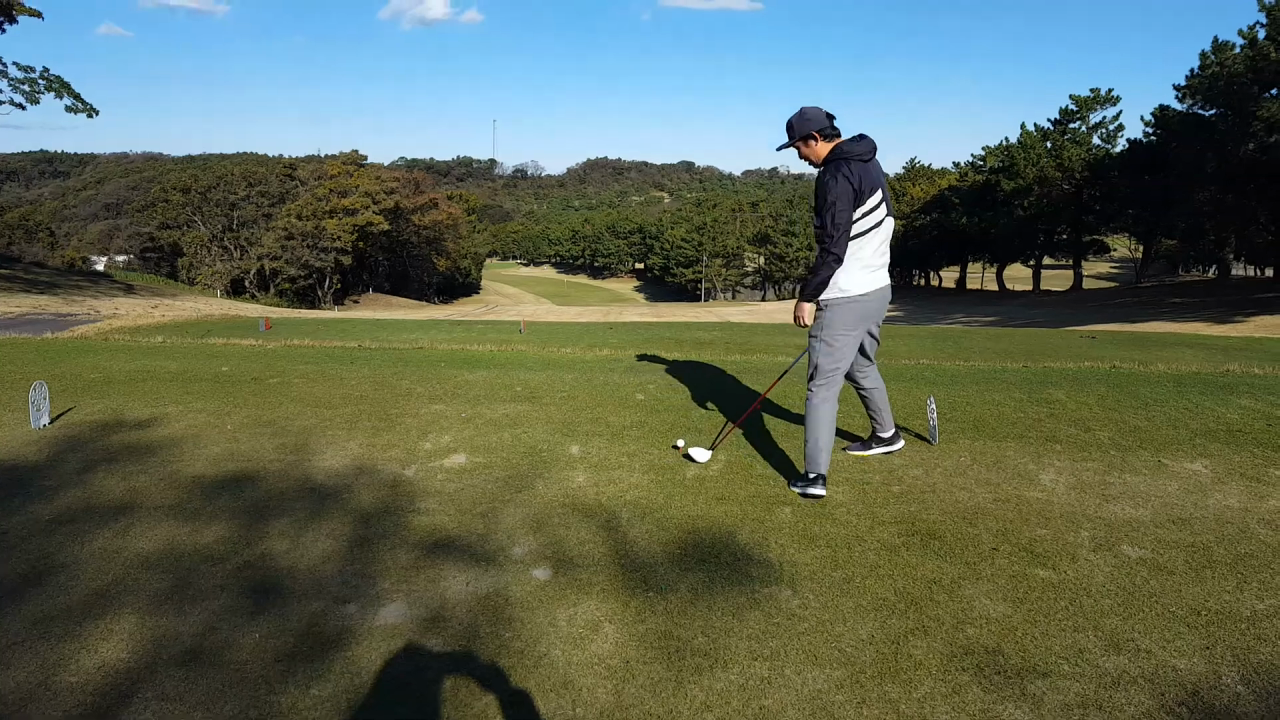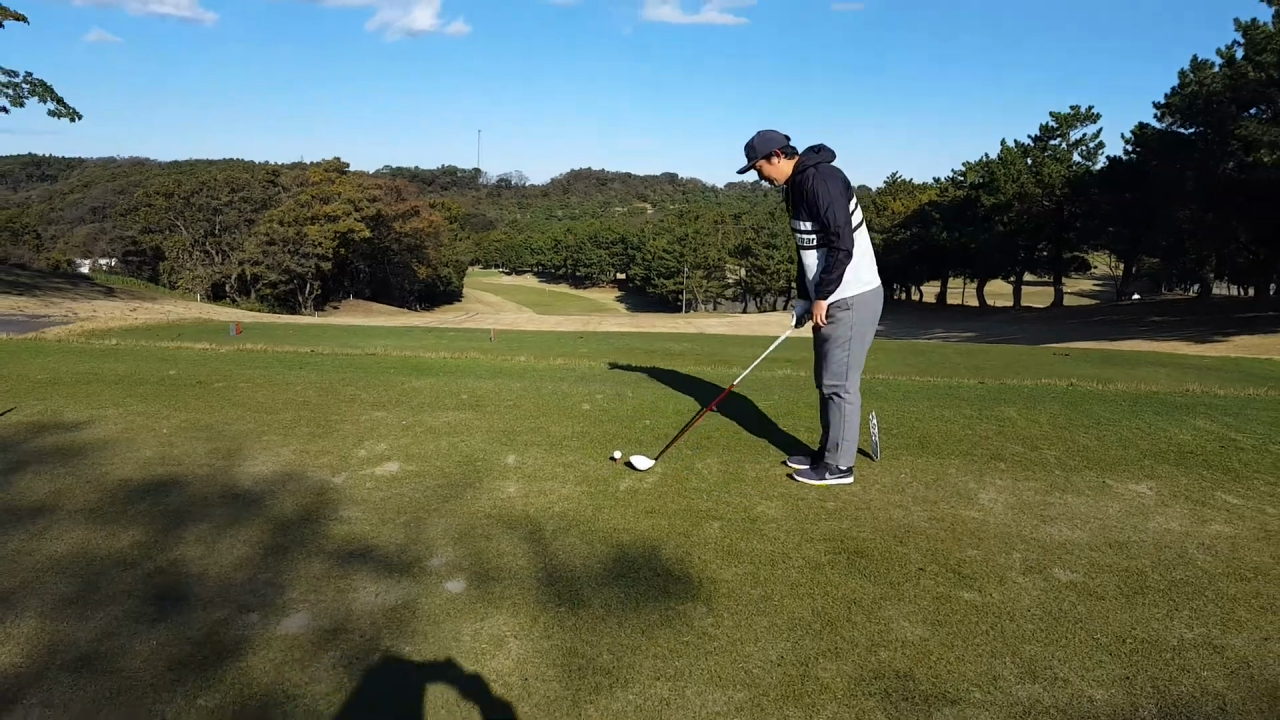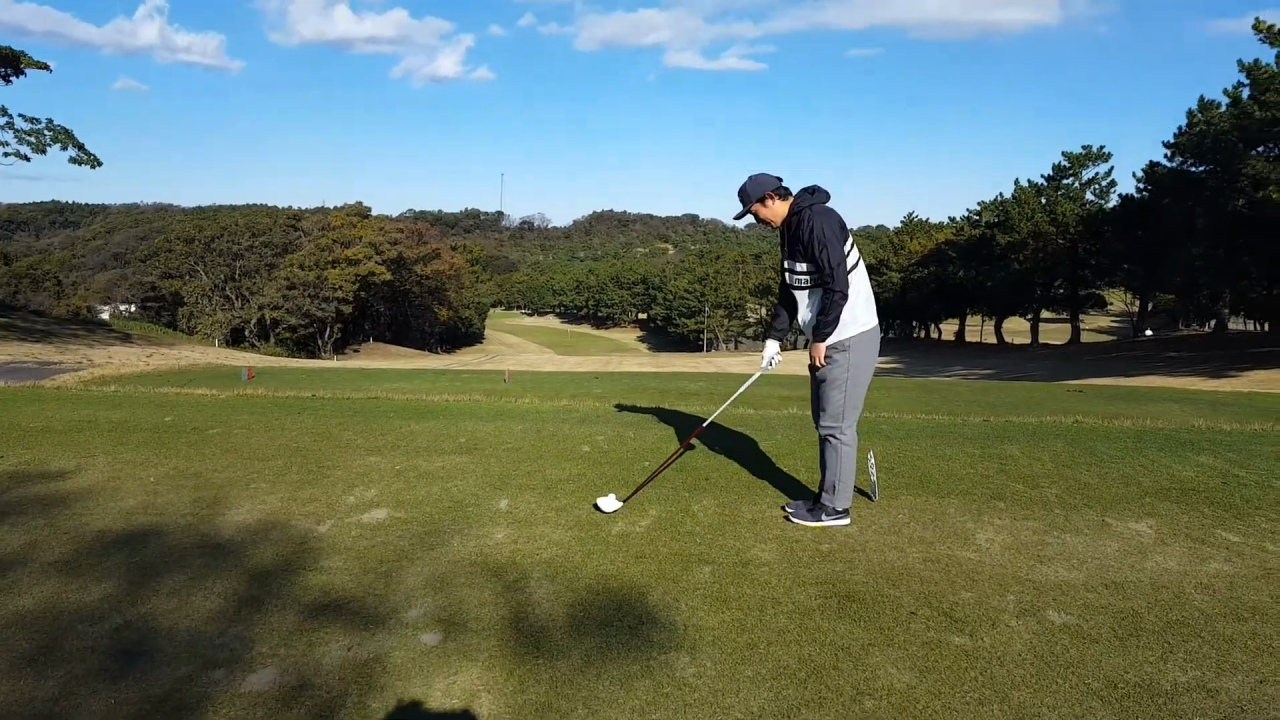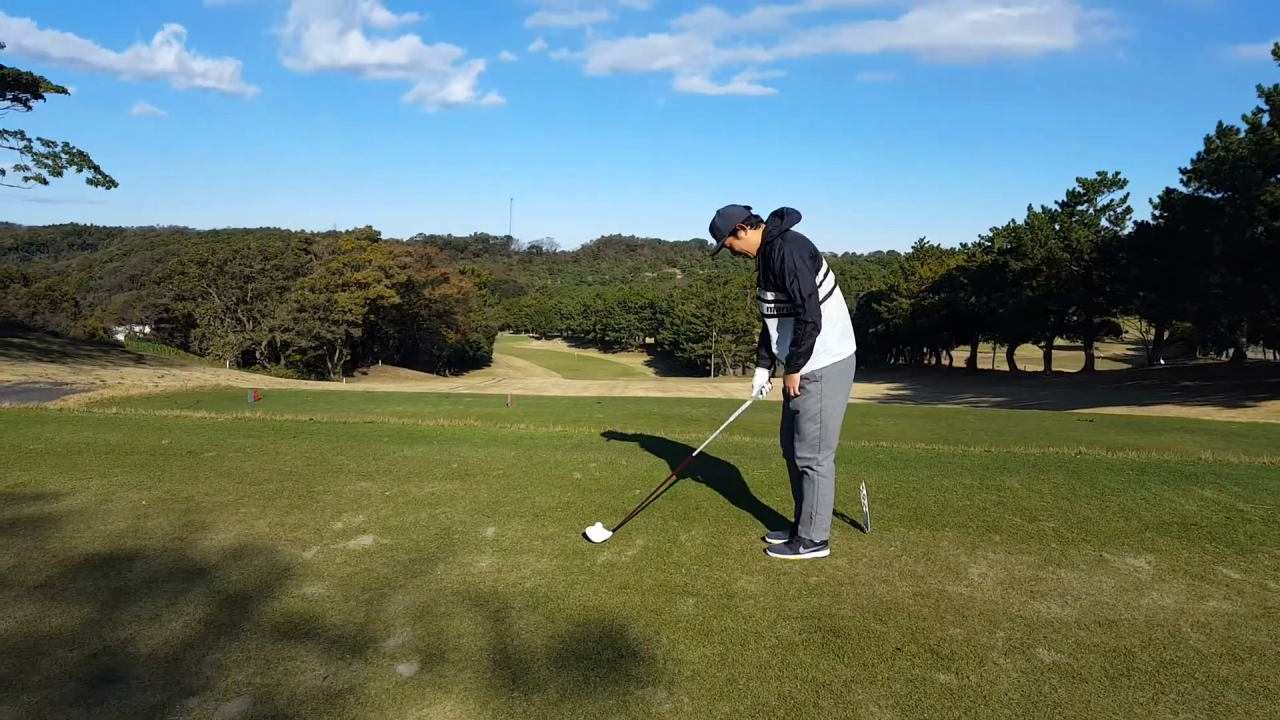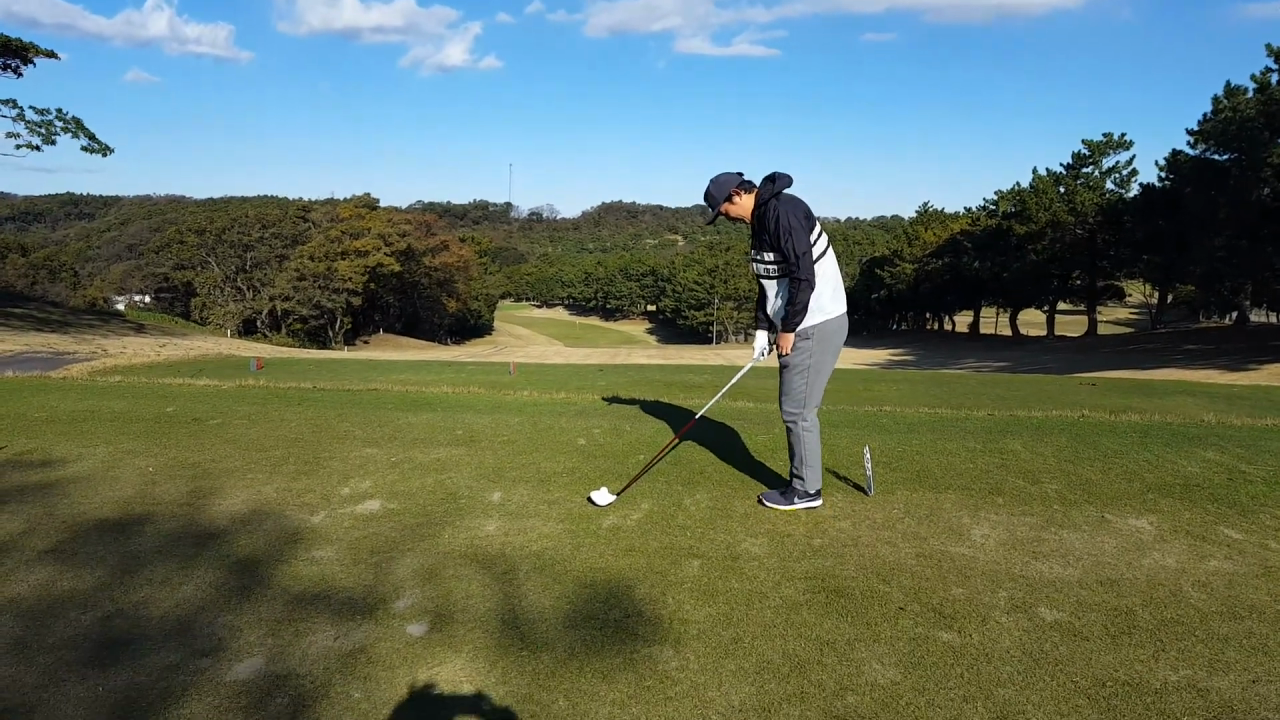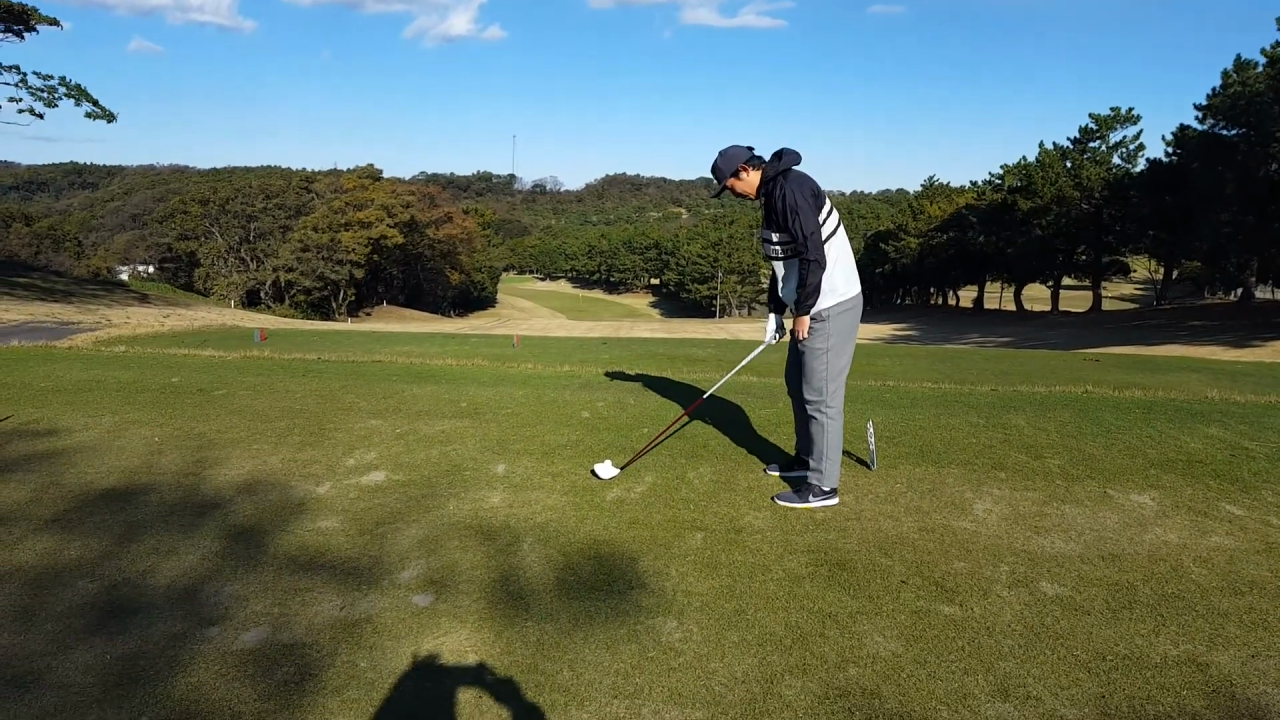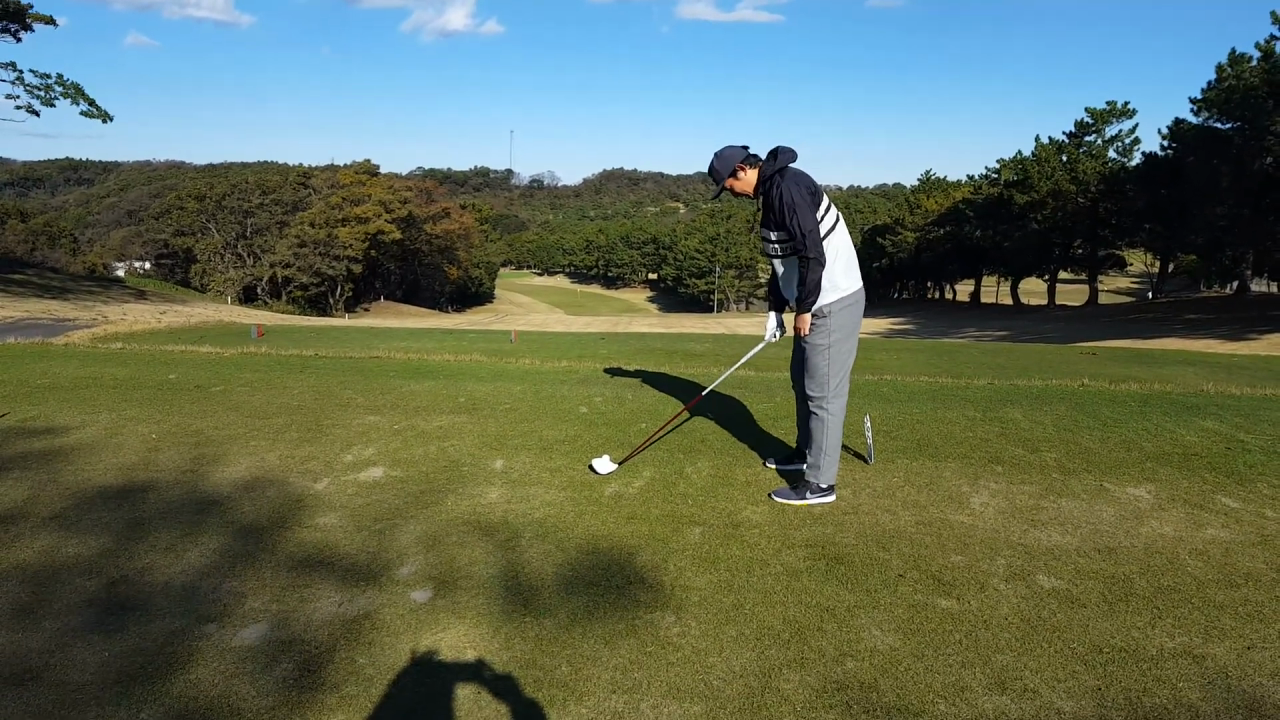
dt=0.7s
person 1, frame 1
left shoulder: (835, 177)
right shoulder: (867, 164)
left elbow: (832, 247)
left wrist: (807, 297)
left hip: (844, 296)
right hip: (877, 287)
left knee: (824, 385)
right knee: (861, 366)
left ankle: (815, 476)
right ankle: (886, 434)
person 1, frame 2
left shoulder: (822, 180)
right shoulder: (795, 188)
left elbow: (842, 246)
left wrist: (821, 297)
right wrist: (804, 297)
left hip: (852, 296)
right hip: (833, 296)
left knee: (839, 382)
right knee: (827, 379)
left ankle: (839, 465)
right ankle: (827, 452)
person 1, frame 3
left shoulder: (818, 221)
right shoulder: (790, 230)
left elbow: (838, 287)
right elbow: (788, 290)
left wrist: (819, 338)
right wrist: (774, 339)
left hip: (848, 336)
right hip: (830, 337)
left knee: (836, 424)
right knee: (826, 421)
left ankle: (835, 507)
right ankle: (826, 496)
person 1, frame 4
left shoulder: (789, 250)
right shoulder: (768, 254)
left elbow: (810, 318)
right elbow: (774, 317)
left wrist: (793, 369)
right wrist: (764, 366)
left hip: (823, 364)
right hip: (804, 364)
left knee: (813, 454)
right knee: (792, 447)
left ankle: (813, 539)
right ankle: (803, 525)
person 1, frame 5
left shoulder: (783, 211)
right shoulder: (761, 219)
left elbow: (804, 276)
right elbow: (769, 281)
left wrist: (787, 328)
right wrist: (763, 329)
left hip: (816, 323)
right hip: (801, 324)
left knee: (798, 409)
right knee: (793, 408)
left ankle: (808, 489)
right ankle: (800, 483)
person 1, frame 6
left shoulder: (791, 189)
right shoulder: (773, 194)
left elbow: (814, 257)
left wrist: (802, 311)
right wrist: (775, 313)
left hip: (830, 307)
right hip: (814, 307)
left knee: (820, 396)
right knee: (798, 385)
left ankle: (822, 486)
right ankle: (806, 460)
person 1, frame 7
left shoulder: (788, 187)
right shoulder: (771, 192)
left elbow: (812, 254)
right elbow: (784, 258)
left wrist: (803, 309)
right wrist: (775, 310)
left hip: (833, 302)
right hip: (818, 302)
left knee: (824, 392)
right knee: (804, 381)
left ankle: (820, 483)
right ankle: (806, 453)
